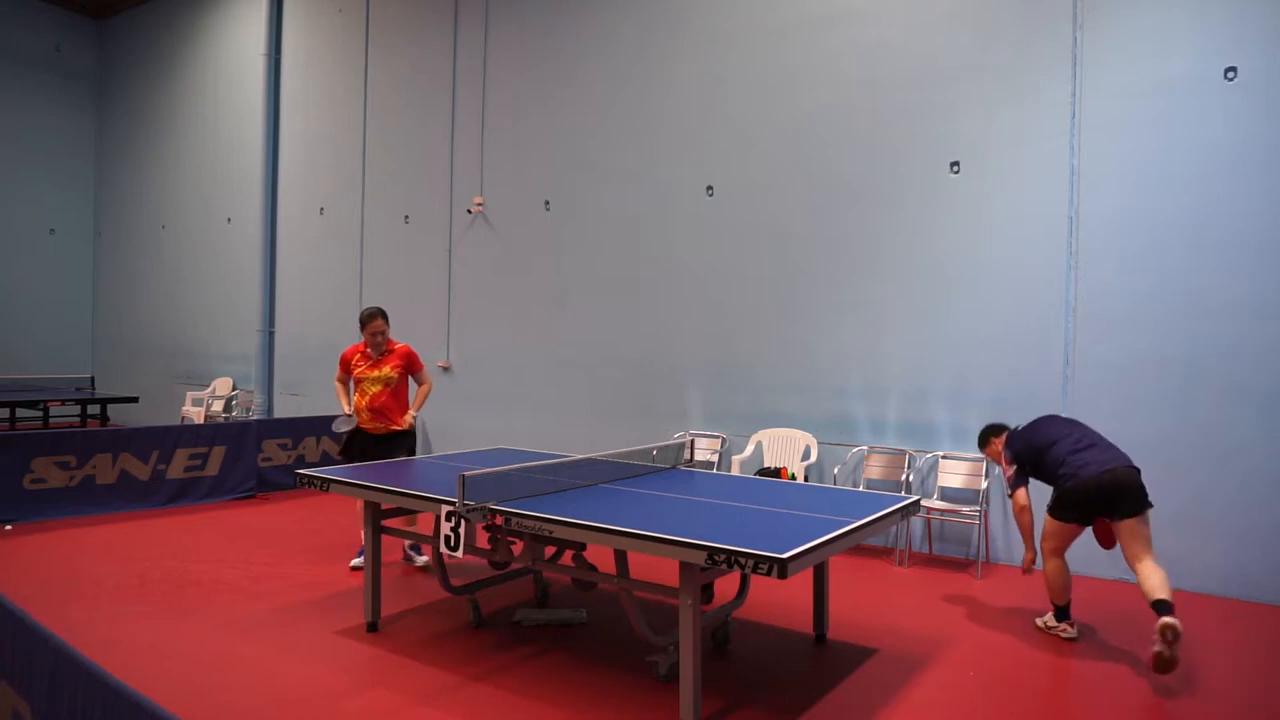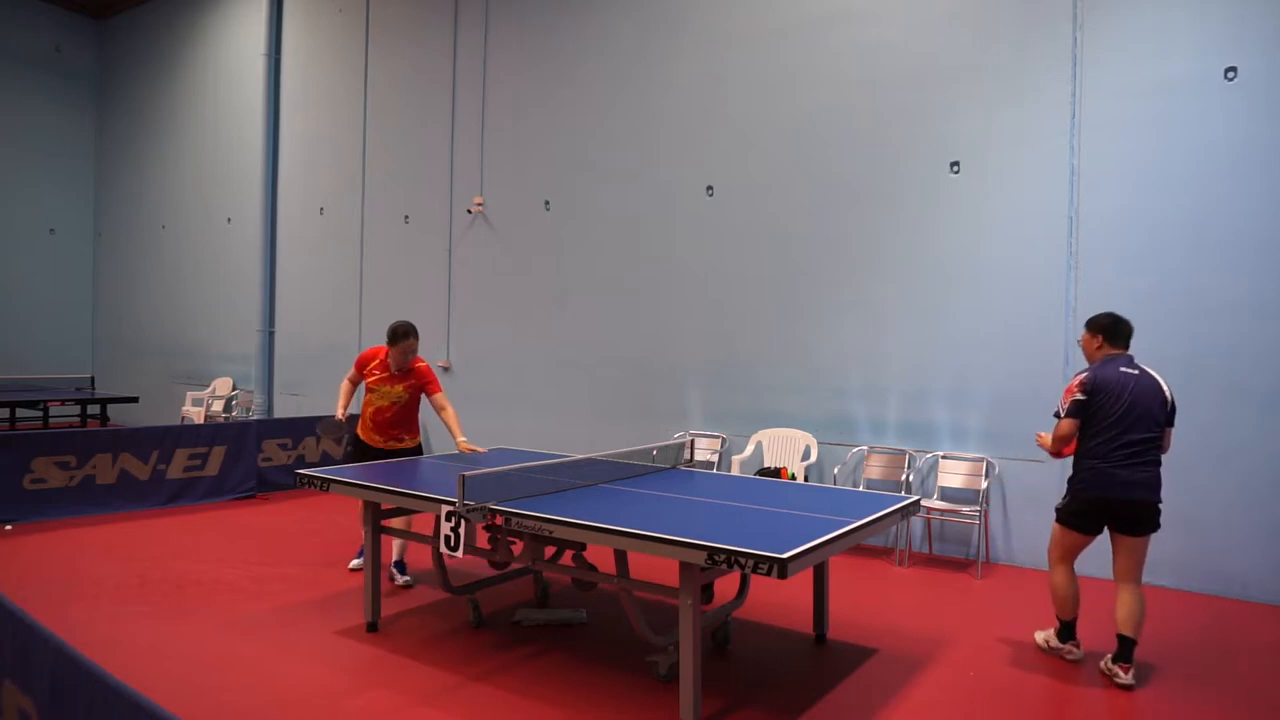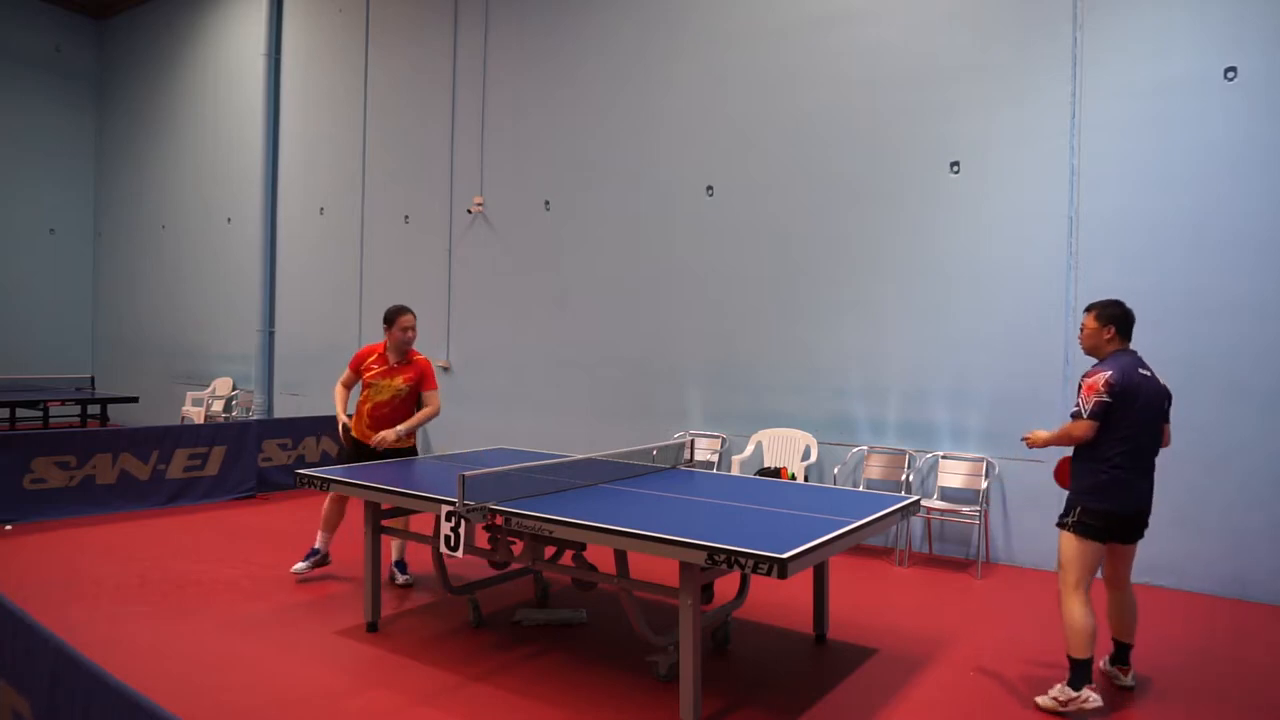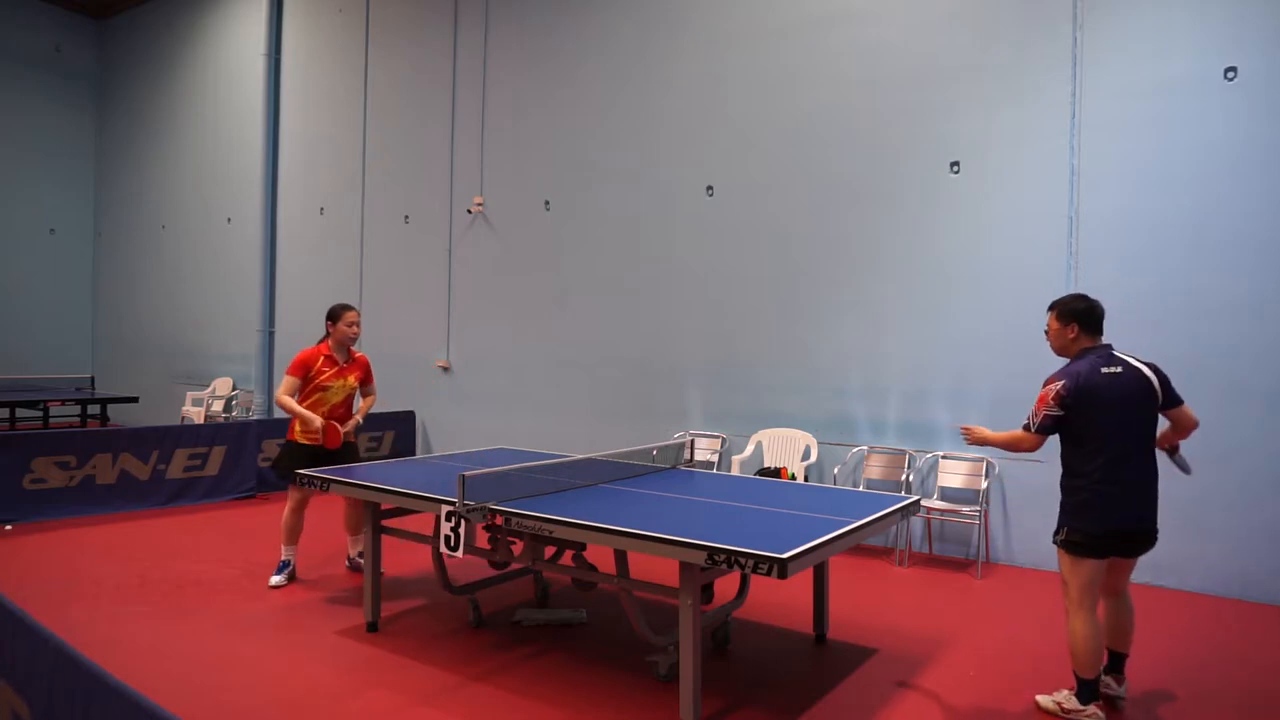
dt=0.7s
person 1, frame 1
left shoulder: (1010, 451)
right shoulder: (1055, 422)
left elbow: (1021, 504)
left wrist: (1030, 551)
left hip: (1080, 484)
right hip: (1125, 473)
left knee: (1052, 552)
right knee: (1143, 560)
left ankle: (1062, 621)
right ankle: (1165, 617)
person 1, frame 2
left shoulder: (1088, 379)
right shoulder: (1158, 384)
left elbow: (1065, 433)
right elbow: (1164, 444)
left wrist: (1052, 446)
left hip: (1092, 488)
right hip: (1143, 492)
left knee: (1060, 560)
right knee: (1129, 581)
left ankle: (1066, 639)
right ankle: (1123, 662)
person 1, frame 3
left shoulder: (1103, 375)
right shoulder: (1154, 381)
left elbow: (1081, 432)
right elbow: (1163, 439)
left wrist: (1045, 439)
left hip: (1095, 497)
right hip: (1136, 499)
left knee: (1073, 589)
right knee: (1119, 584)
left ankle: (1081, 687)
right ankle: (1121, 665)
person 1, frame 4
left shoulder: (1064, 383)
right shoulder: (1144, 372)
left elbow: (1028, 441)
right elbow: (1187, 423)
left wrist: (986, 437)
right wrist: (1159, 441)
left hip: (1088, 513)
right hip: (1139, 511)
left knee: (1080, 606)
right knee: (1116, 592)
right ankle: (1114, 676)
person 2, frame 1
left shoulder: (404, 353)
right shoulder: (350, 356)
left elbow: (425, 383)
right elbow: (340, 381)
left wrist: (412, 413)
right wrist: (346, 405)
left hip: (398, 431)
right hip: (363, 432)
left ankle: (411, 545)
right ankle: (366, 547)
person 2, frame 2
left shoulder: (422, 371)
right shoulder: (368, 358)
left elbow: (444, 407)
right elbow: (350, 381)
left wrist: (460, 439)
right wrist: (341, 408)
left hip: (403, 446)
right hip: (367, 440)
left ankle: (398, 563)
right ankle: (367, 547)
person 2, frame 3
left shoulder: (421, 366)
right shoulder: (366, 355)
left elbow: (433, 407)
right elbow: (343, 385)
left wrist: (399, 431)
right wrist: (341, 414)
left hip: (398, 446)
right hip: (359, 439)
right knee: (337, 494)
left ankle: (397, 564)
right ankle: (320, 551)
person 2, frame 4
left shoulder: (361, 362)
right shoulder: (308, 358)
left elbow: (370, 395)
right elbow: (282, 397)
left wrist: (357, 419)
right wrist: (310, 417)
left hip: (342, 441)
right hip: (305, 441)
left knee: (356, 497)
right knee: (297, 501)
left ankle: (356, 556)
right ankle: (287, 563)
